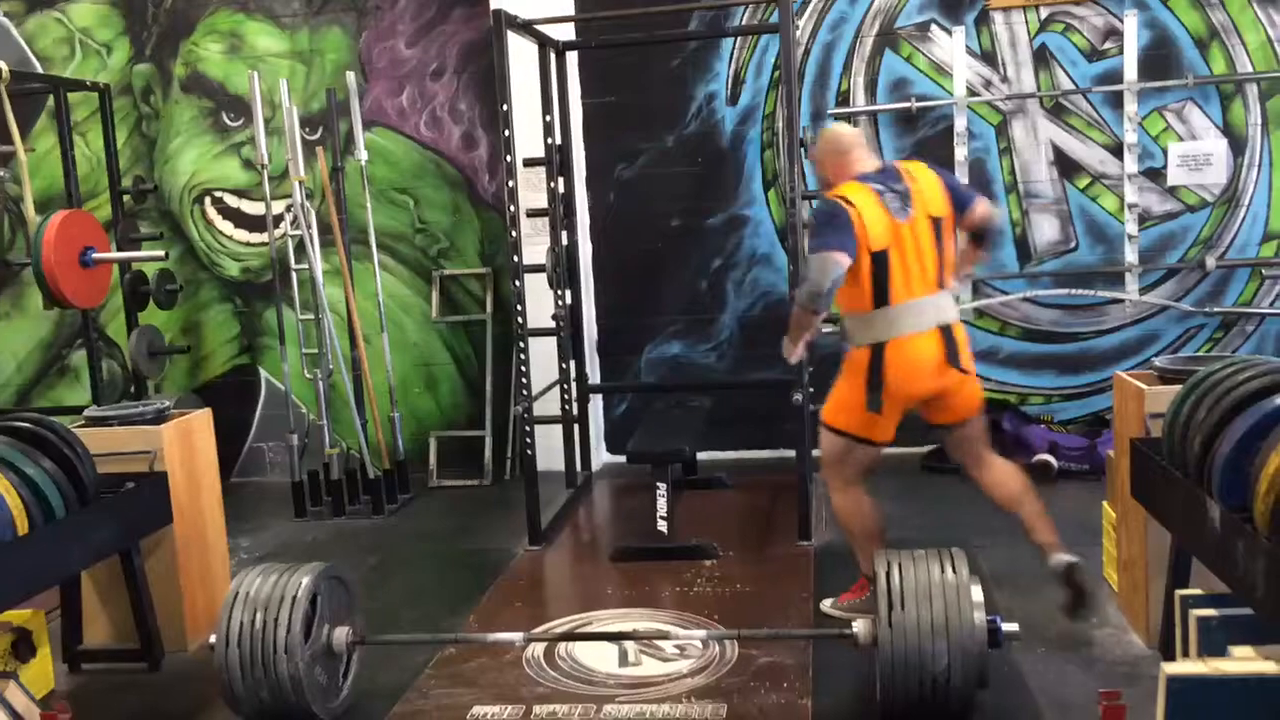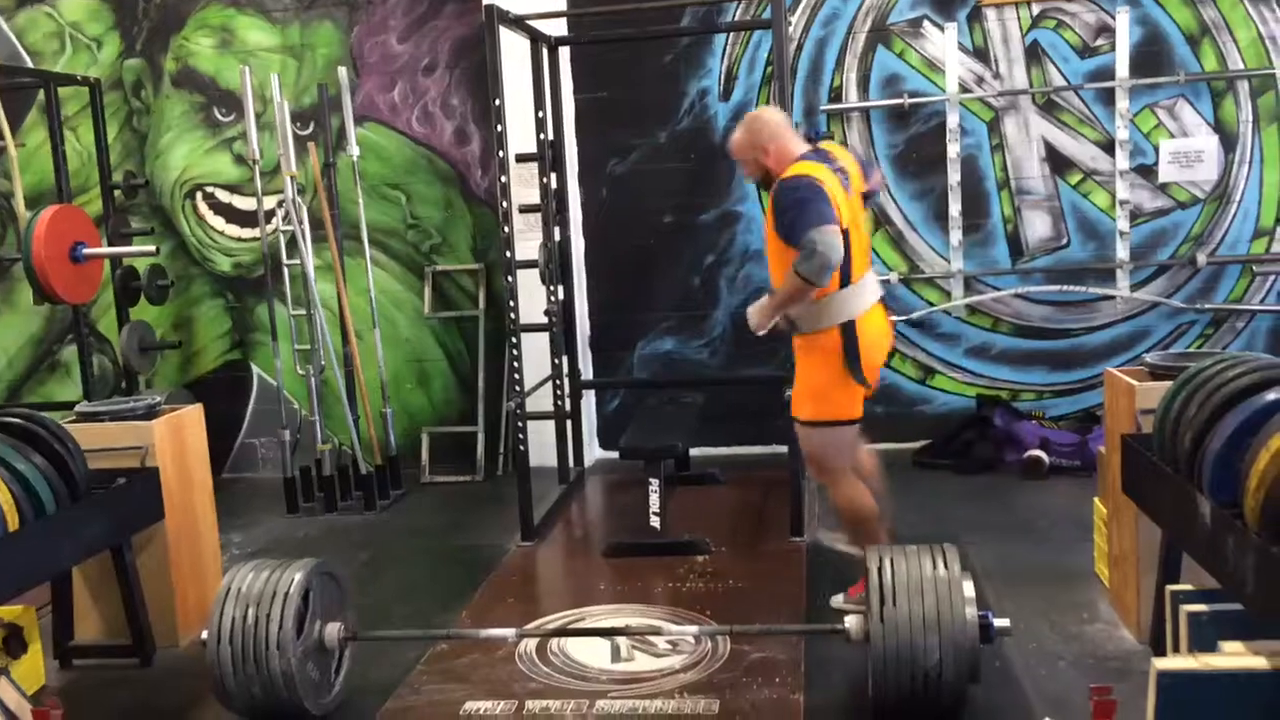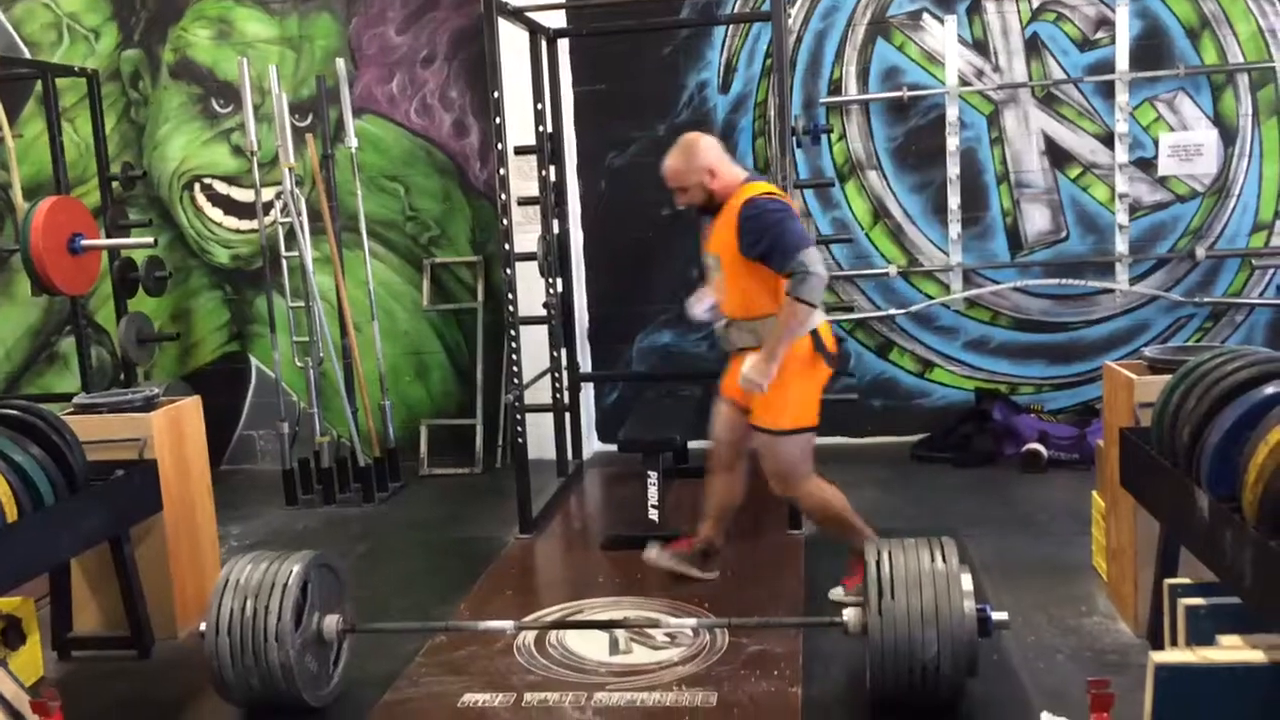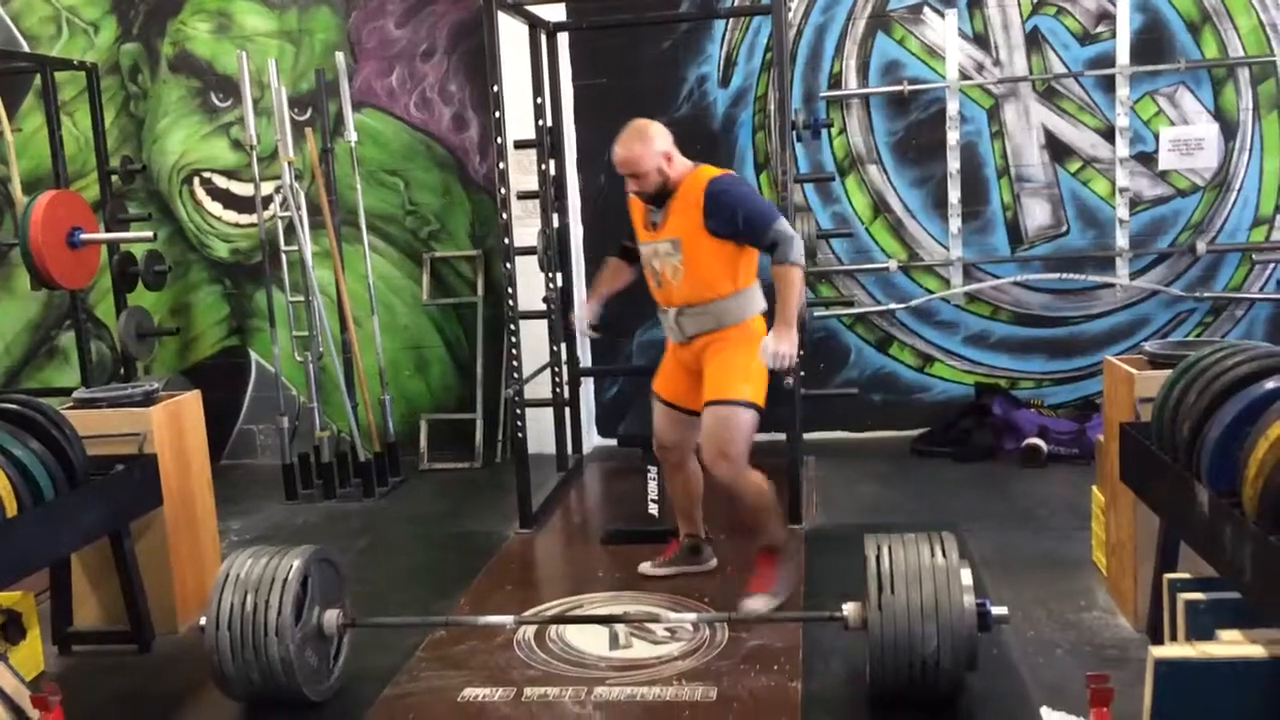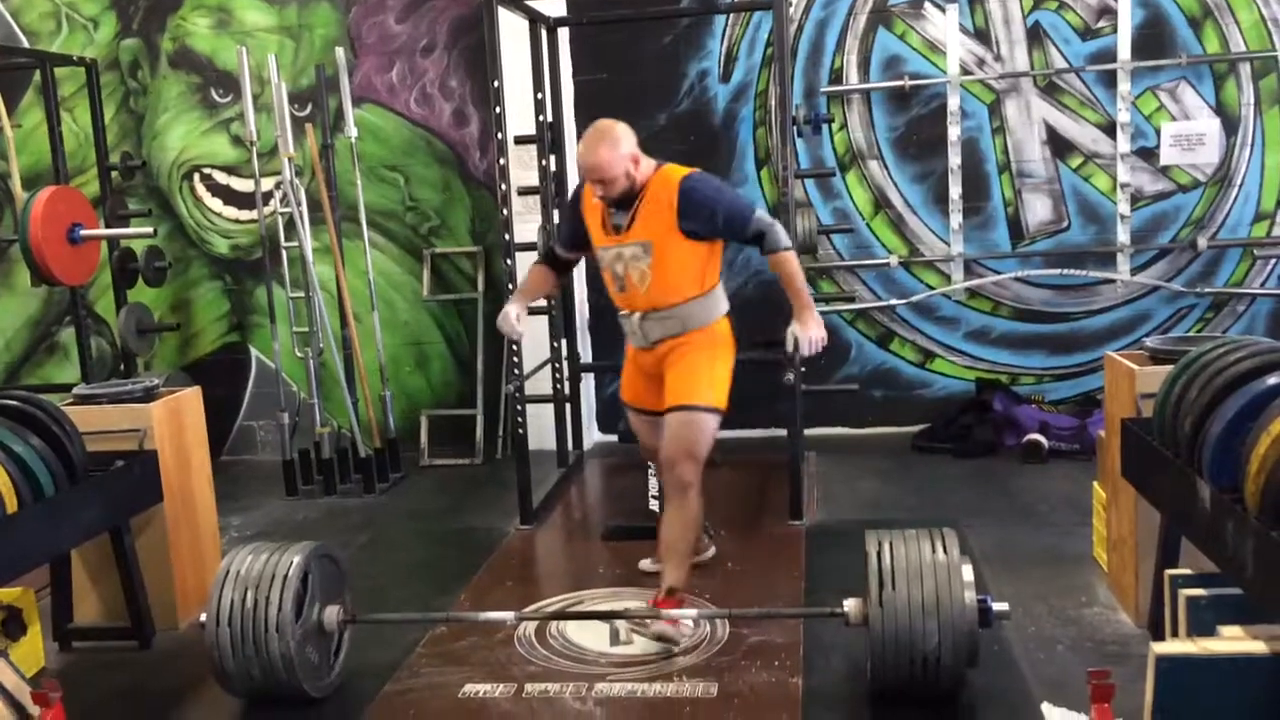
dt=0.2s
person 1, frame 1
left shoulder: (837, 210)
right shoulder: (928, 179)
left elbow: (821, 282)
right elbow: (985, 222)
left wrist: (796, 335)
right wrist: (960, 263)
left hip: (884, 359)
right hip: (945, 344)
left knee: (841, 474)
right knee: (980, 457)
left ankle: (877, 588)
right ankle: (1058, 556)
person 1, frame 2
left shoulder: (796, 187)
right shoulder: (833, 157)
left elbow: (825, 256)
right elbow: (869, 181)
left wrist: (774, 306)
left hip: (835, 339)
right hip: (864, 323)
left knee: (830, 467)
right knee: (841, 438)
right ankle: (863, 539)
person 1, frame 3
left shoulder: (759, 210)
right shoulder: (733, 201)
left elbow: (809, 277)
left wrist: (769, 357)
right wrist: (713, 288)
left hip: (789, 352)
right hip: (755, 351)
left knee: (790, 479)
right knee: (722, 452)
right ankle: (703, 549)
person 1, frame 4
left shoulder: (718, 192)
right shoulder: (639, 198)
left elbow: (786, 244)
right elbow: (628, 253)
left wrist: (786, 327)
right wrist: (593, 300)
left hip: (733, 338)
right hip: (682, 342)
left knee: (724, 463)
right knee: (671, 452)
left ankle: (775, 550)
right ankle: (693, 545)
person 1, frame 5
left shoulder: (688, 191)
right shoulder: (588, 200)
left elbow: (769, 233)
right elbow: (556, 257)
left wrist: (805, 311)
right wrist: (519, 300)
left hip: (697, 340)
right hip: (641, 344)
left knee: (682, 467)
right knee: (657, 453)
left ankle: (670, 600)
right ankle: (690, 538)
